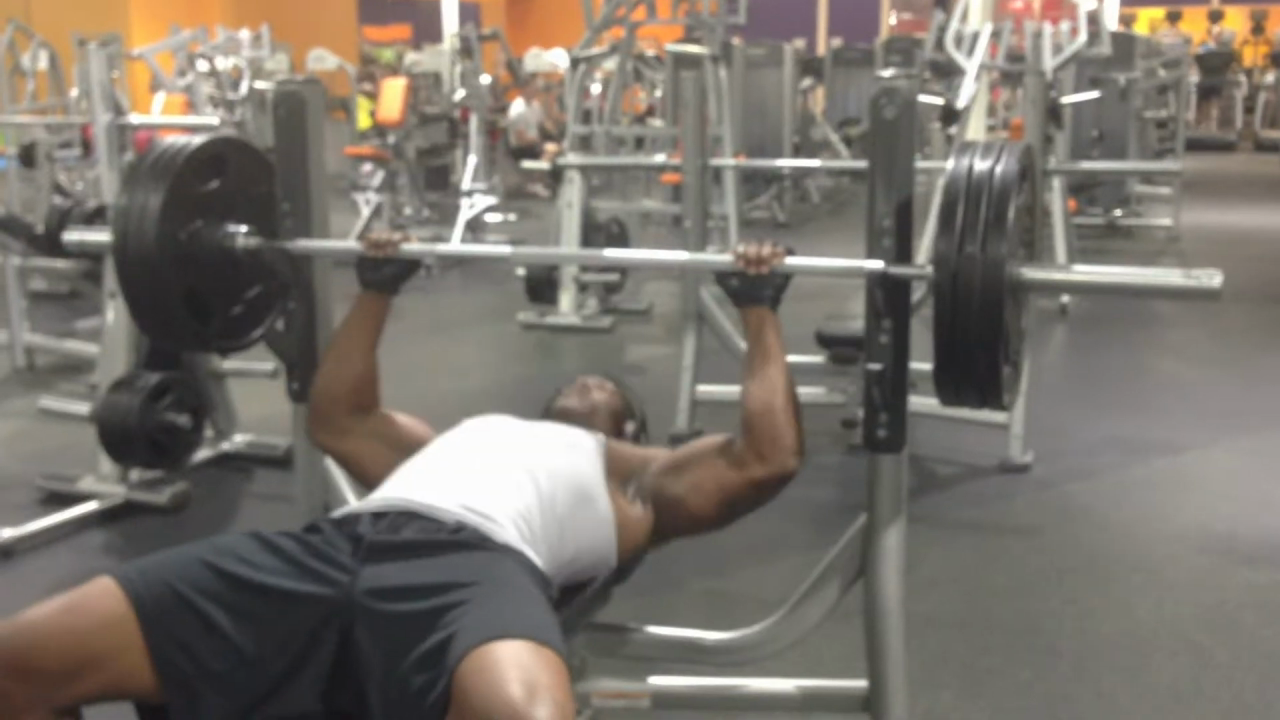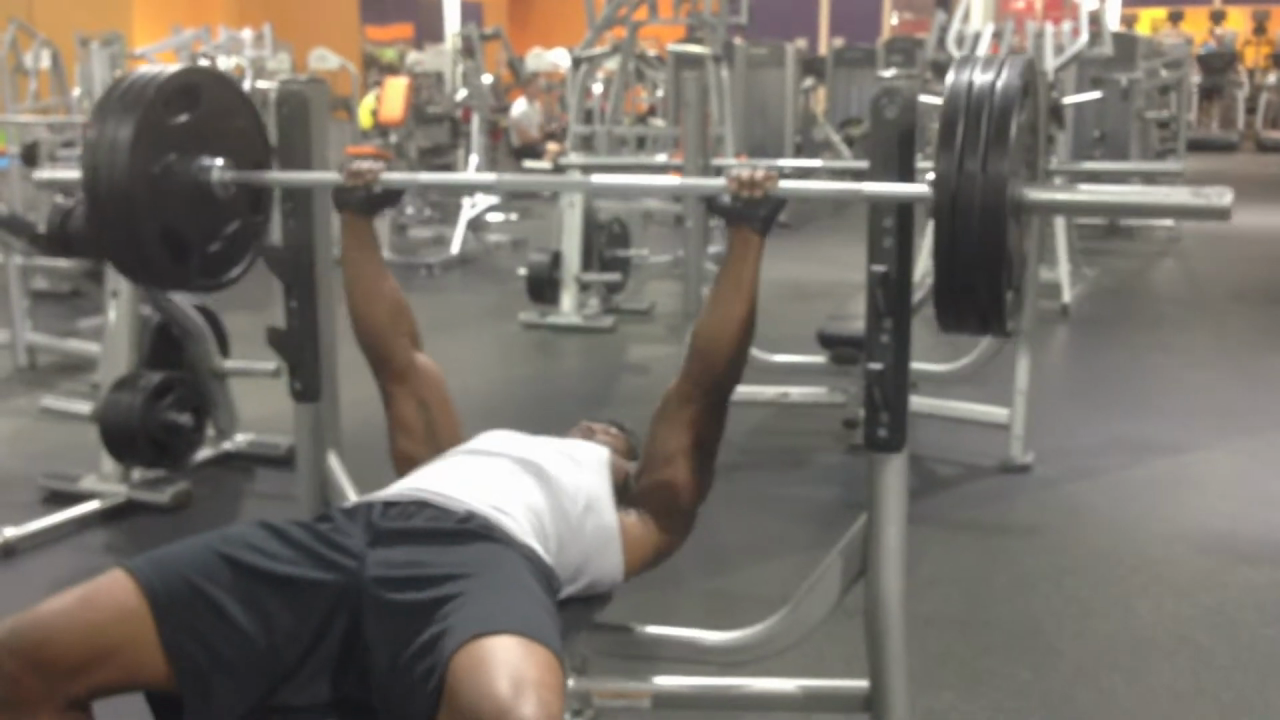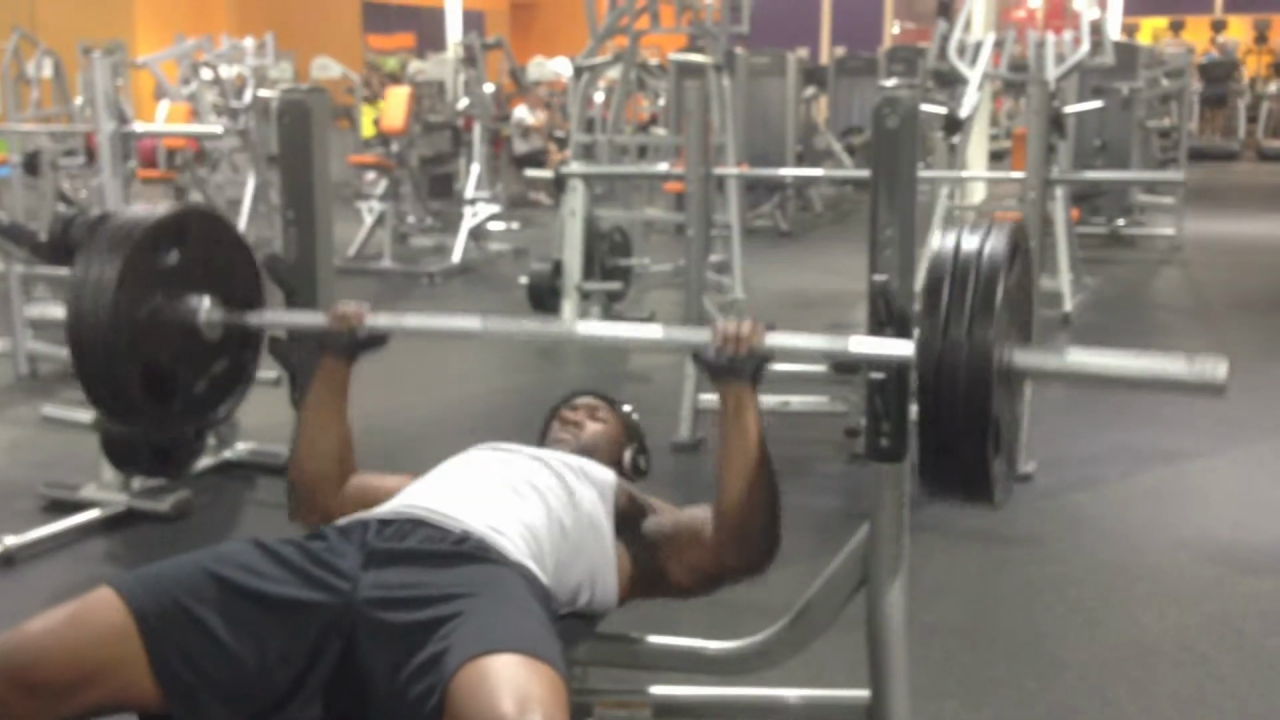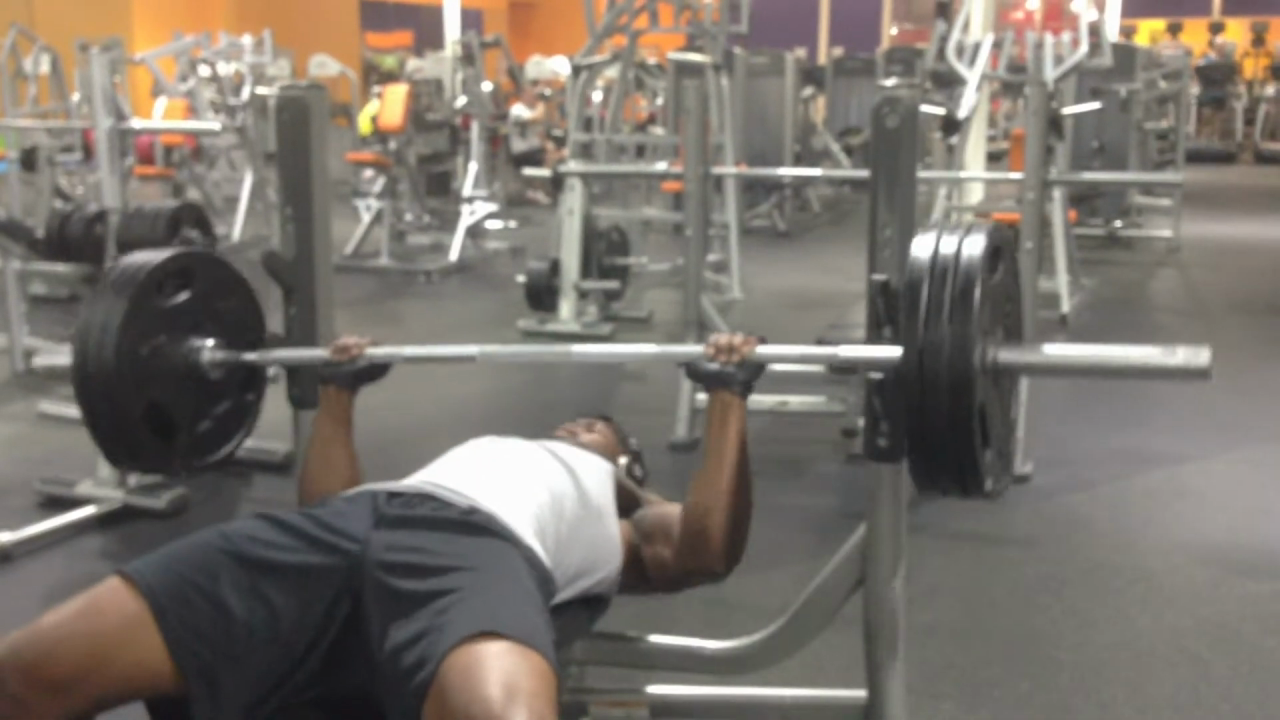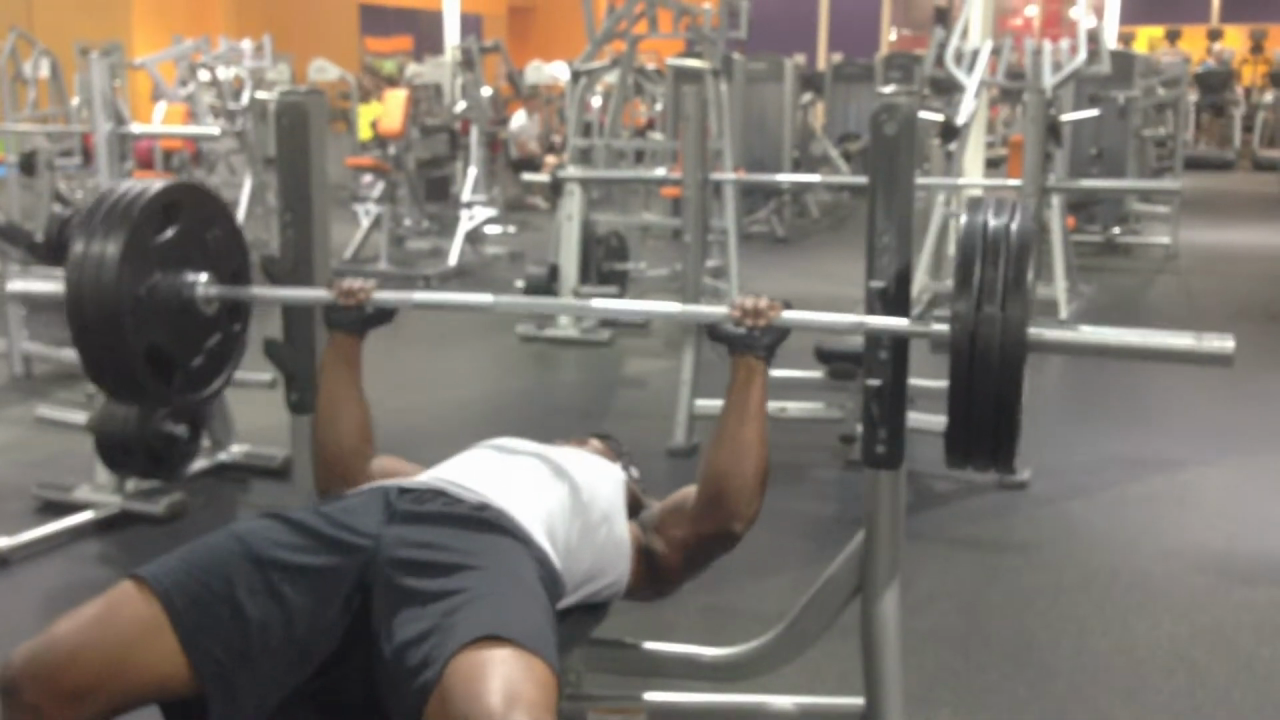
dt=1s
person 1, frame 1
left shoulder: (633, 478)
right shoulder: (469, 431)
left elbow: (768, 458)
right elbow: (335, 419)
left wrist: (760, 311)
right wrist: (376, 291)
left hip: (477, 568)
right hip: (334, 549)
person 1, frame 2
left shoulder: (637, 519)
right shoulder: (472, 453)
left elbow: (704, 386)
right elbow: (399, 358)
left wrist: (746, 233)
right wrist: (357, 219)
right hip: (344, 538)
person 1, frame 3
left shoulder: (637, 527)
right shoulder: (474, 458)
left elbow: (743, 544)
right elbow: (318, 496)
left wrist: (737, 388)
right wrist: (333, 360)
left hip: (483, 576)
right hip: (342, 558)
person 1, frame 4
left shoulder: (628, 516)
right shoulder: (490, 449)
left elbow: (707, 552)
right elbow: (324, 502)
left wrist: (726, 395)
right wrist: (339, 390)
left hip: (482, 549)
right hip: (349, 524)
person 1, frame 5
left shoulder: (637, 533)
right shoulder: (482, 462)
left elbow: (725, 511)
right elbow: (344, 467)
left wrist: (750, 359)
right wrist: (345, 335)
right hip: (356, 523)
